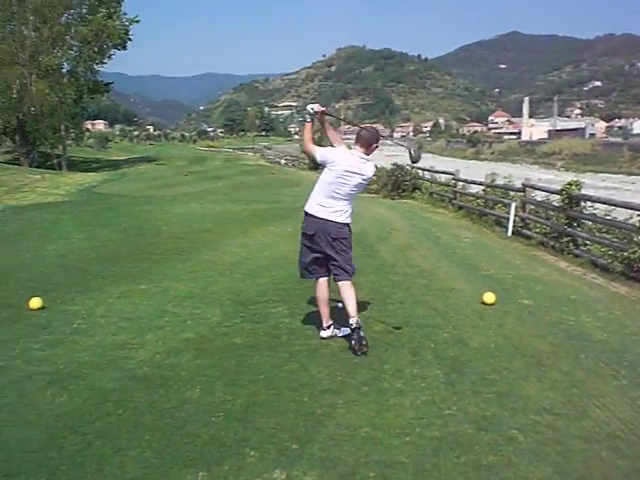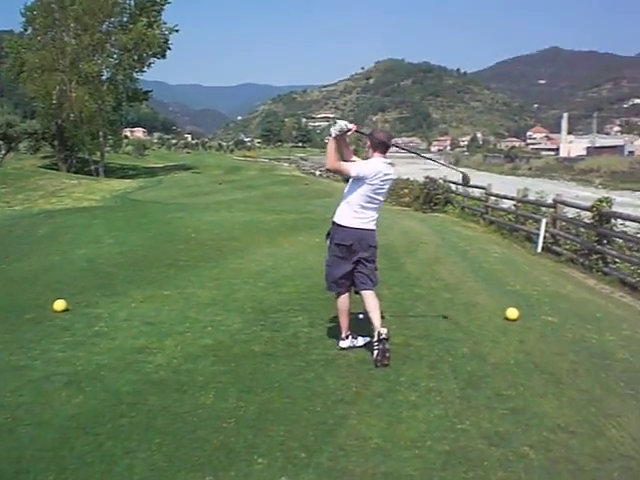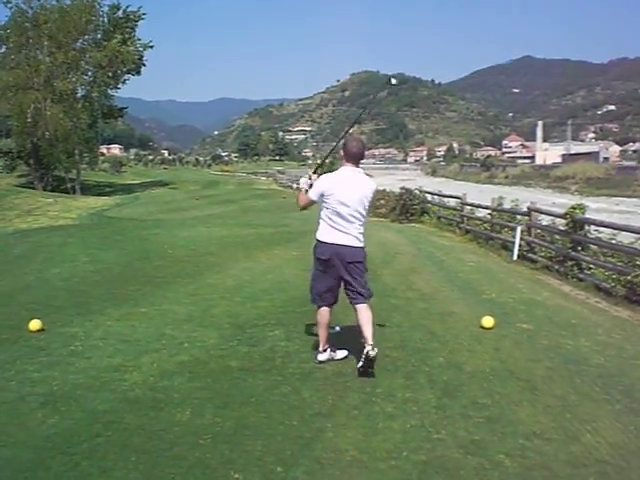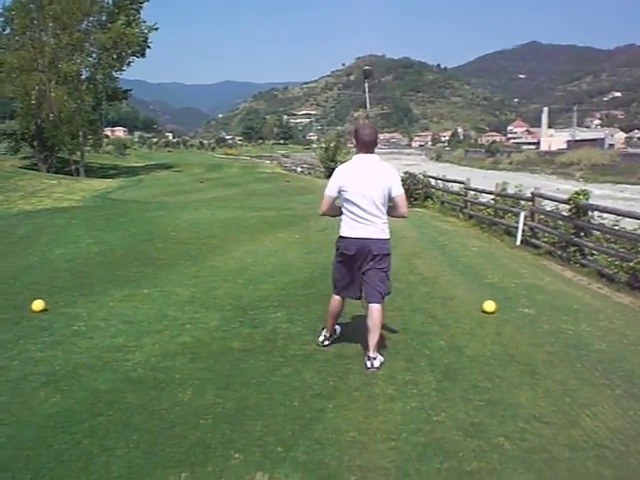
dt=0.4s
person 1, frame 1
left shoulder: (336, 156)
right shoulder: (369, 169)
left elbow: (307, 147)
right elbow: (340, 145)
left wrist: (312, 118)
right wrist: (322, 118)
left hip: (313, 220)
right hip: (338, 226)
left knee: (321, 274)
right knee: (343, 276)
left ankle: (326, 325)
right ankle: (353, 319)
person 1, frame 2
left shoulder: (370, 168)
right shoulder: (388, 169)
left elbow: (331, 165)
right elbow: (350, 159)
left wrist: (335, 135)
right wrist: (342, 137)
left hip: (344, 231)
right hip: (367, 234)
left knee: (342, 287)
right knee: (366, 287)
left ankle: (345, 336)
right ankle: (379, 331)
person 1, frame 3
left shoulder: (328, 182)
right shoulder: (369, 184)
left elbow: (302, 204)
left wrist: (304, 187)
left hip: (326, 247)
right hip: (354, 249)
left knee: (324, 301)
right knee: (361, 299)
left ankle: (324, 349)
right ankle: (369, 345)
person 1, frame 4
left shoulder: (342, 171)
right shoulder: (389, 171)
left elbow: (325, 210)
right elbow: (402, 212)
left hip: (349, 240)
right hip: (379, 242)
left knee: (340, 291)
right knee: (375, 299)
left ankle: (327, 334)
right ankle: (372, 354)
